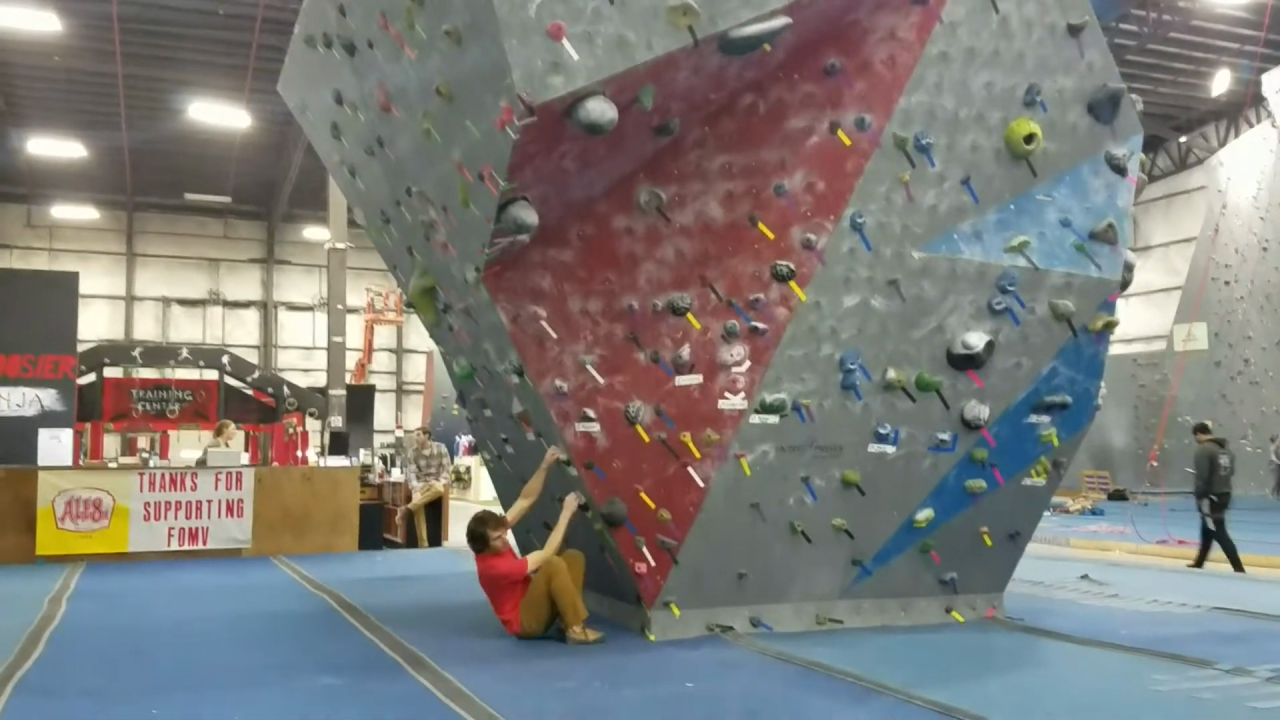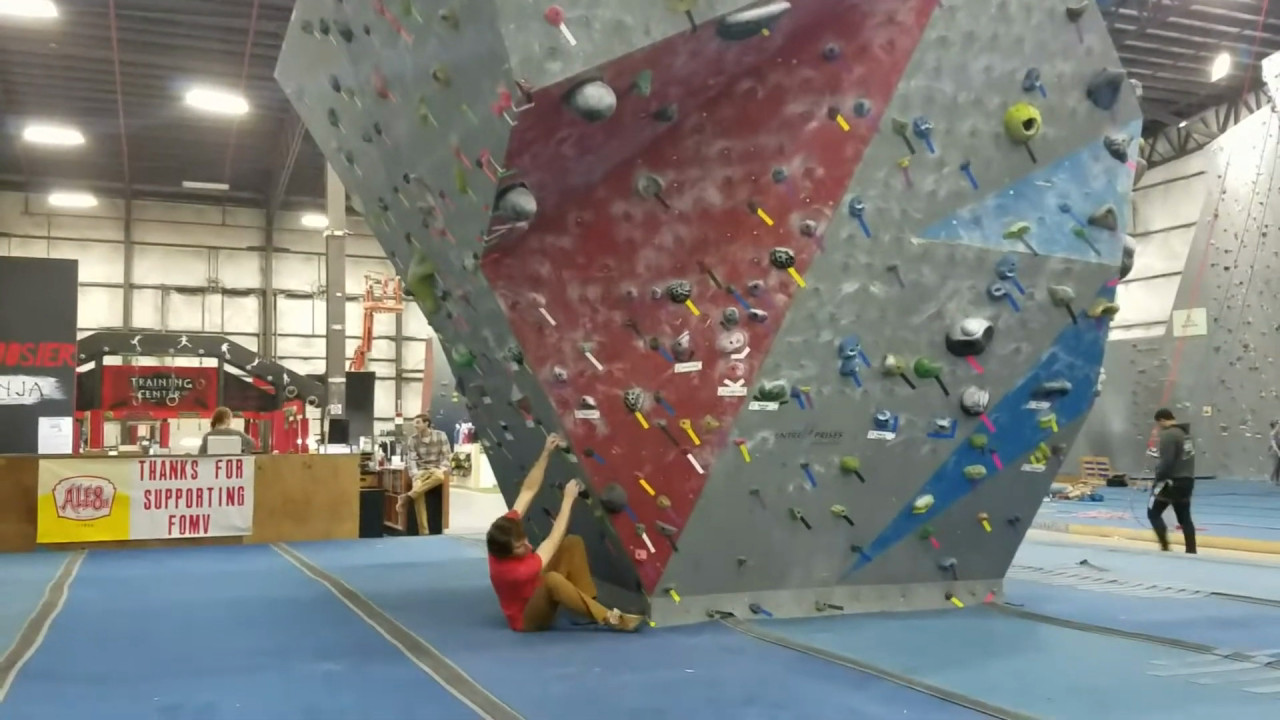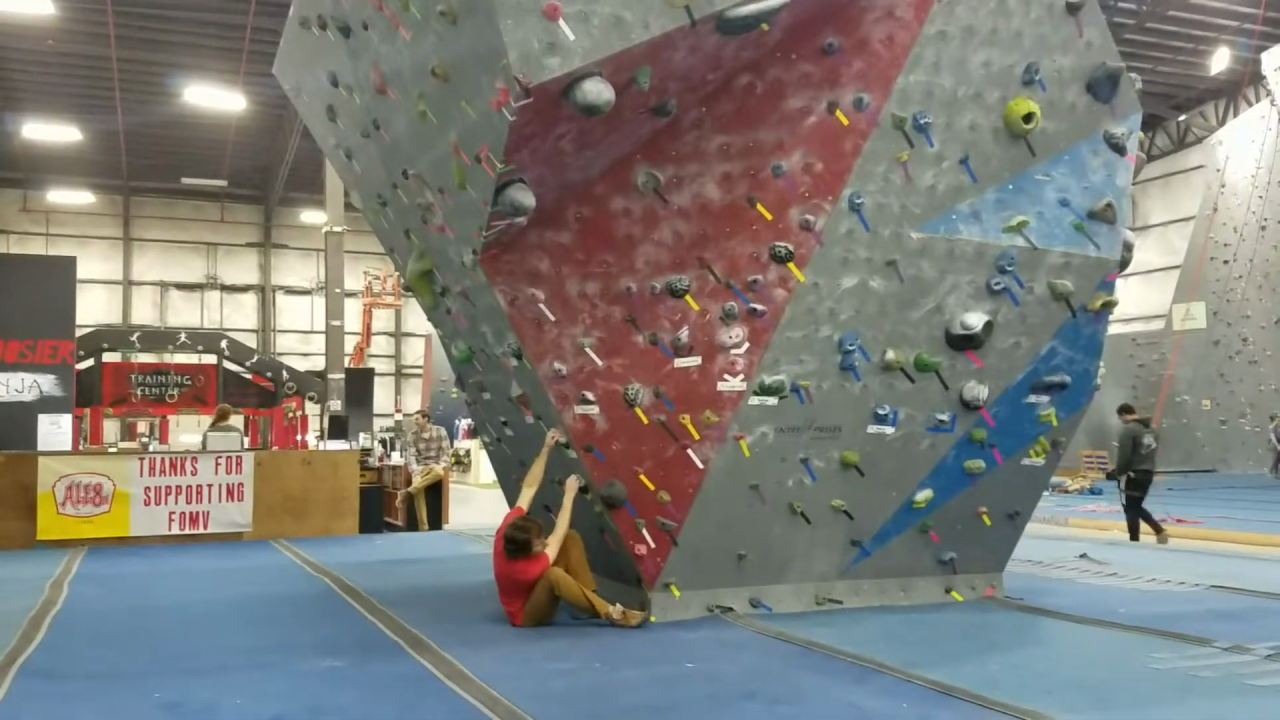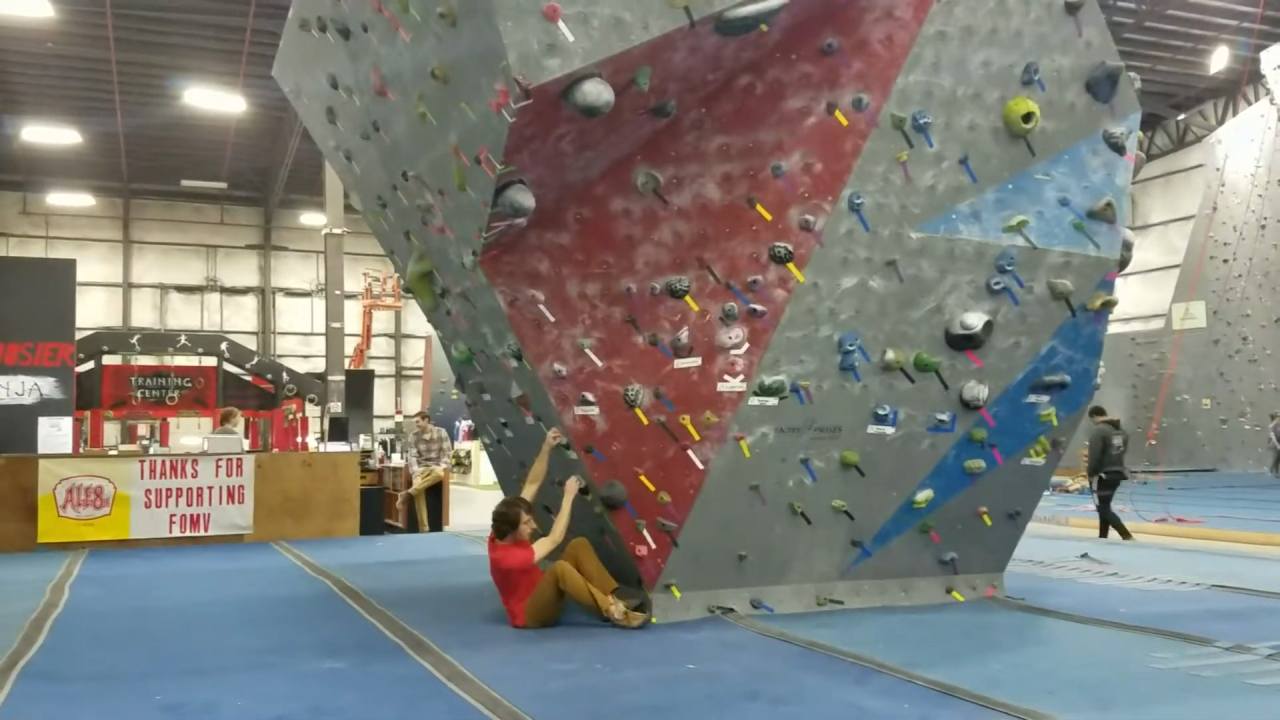
dt=0.4s
person 1, frame 1
left shoulder: (495, 536)
right shoulder: (492, 567)
left elbow: (525, 500)
right elbow: (546, 554)
left wrist: (545, 466)
right wrist: (567, 512)
left hip: (529, 601)
right hip: (524, 622)
left knee: (573, 556)
right knee: (556, 563)
left ankle: (568, 622)
right ankle: (576, 629)
person 1, frame 2
left shoulder: (505, 531)
right shoulder: (514, 571)
left elbow: (527, 491)
right elbow: (553, 541)
left wrist: (546, 453)
right wrist: (568, 500)
left hip: (535, 593)
right hip: (527, 619)
left knee: (573, 542)
right knee: (553, 580)
left ankle: (587, 607)
right ankle: (609, 618)
person 1, frame 3
left shoulder: (507, 532)
right shoulder: (526, 569)
left elbow: (529, 488)
right elbow: (557, 537)
left wrist: (546, 449)
right wrist: (569, 495)
left hip: (534, 592)
right hip: (527, 615)
left knee: (571, 537)
right knee: (553, 574)
left ankle: (591, 603)
right ankle: (611, 612)
person 1, frame 4
left shoulder: (505, 535)
right shoulder: (507, 558)
left elbow: (531, 485)
right elbow: (554, 539)
left wrist: (546, 448)
right wrist: (568, 496)
left hip: (540, 595)
right hip: (530, 615)
left knee: (579, 545)
right knee: (560, 568)
left ankle: (612, 599)
right ankle: (614, 613)
